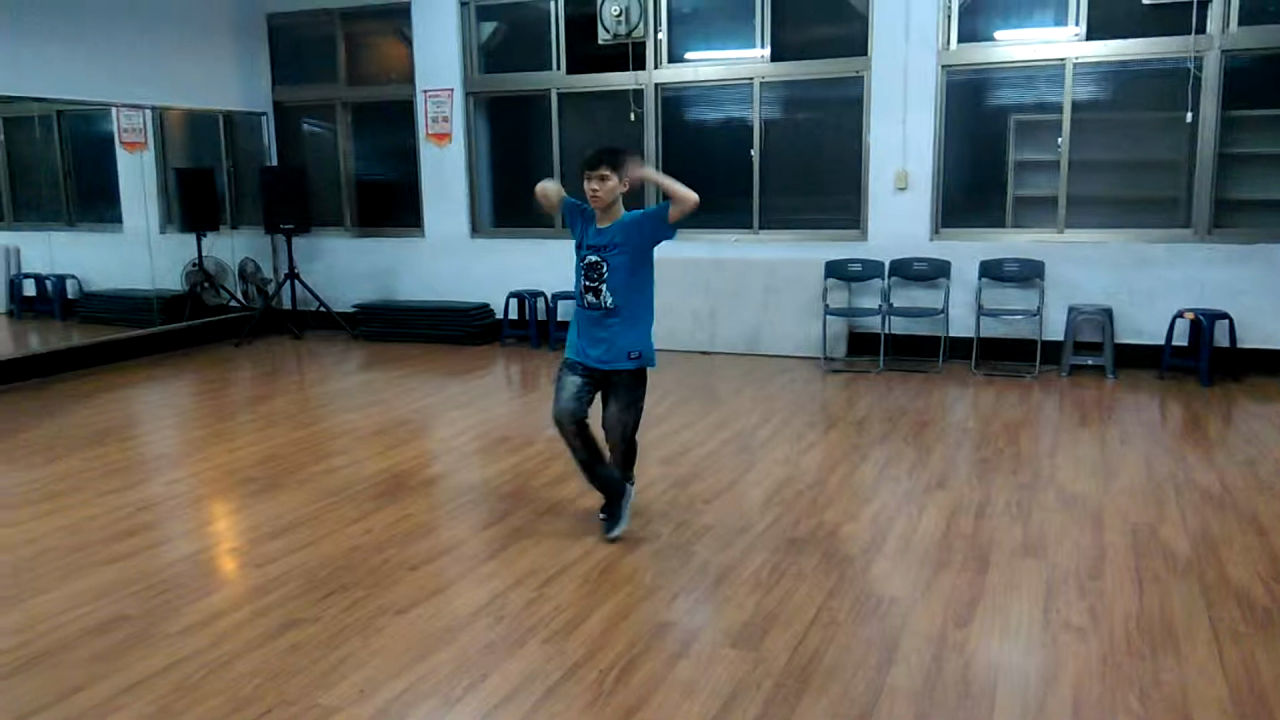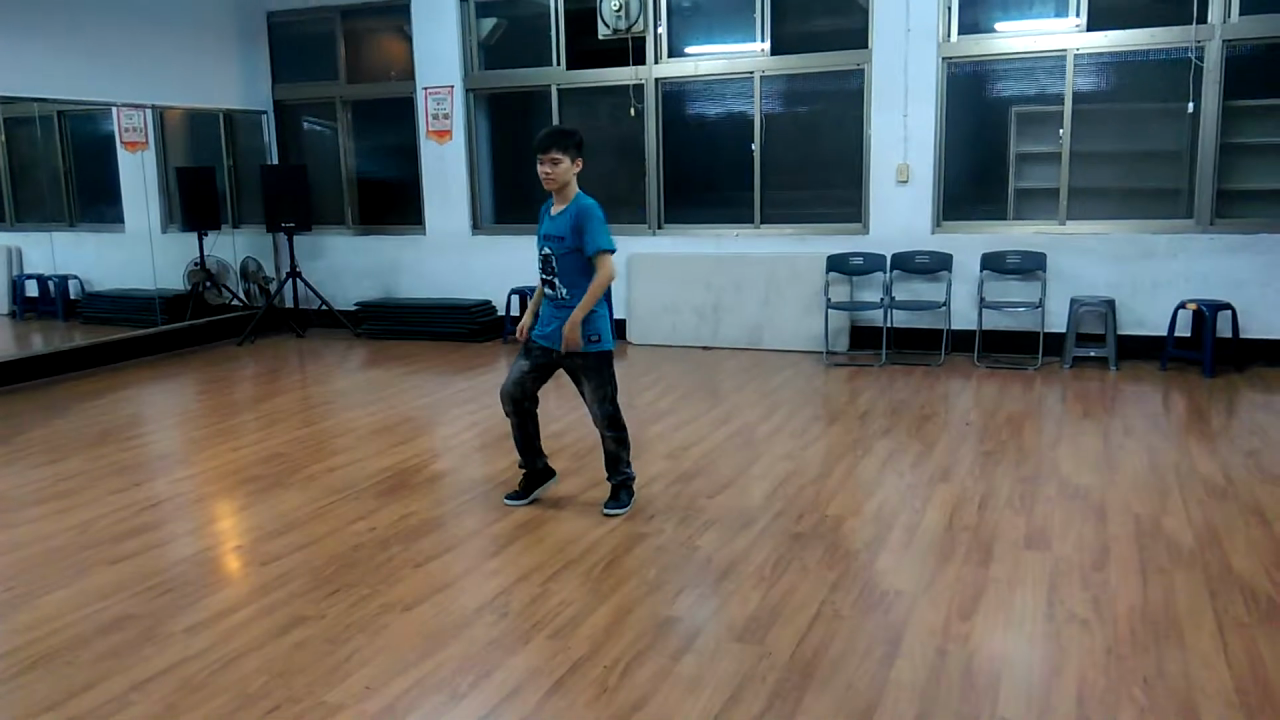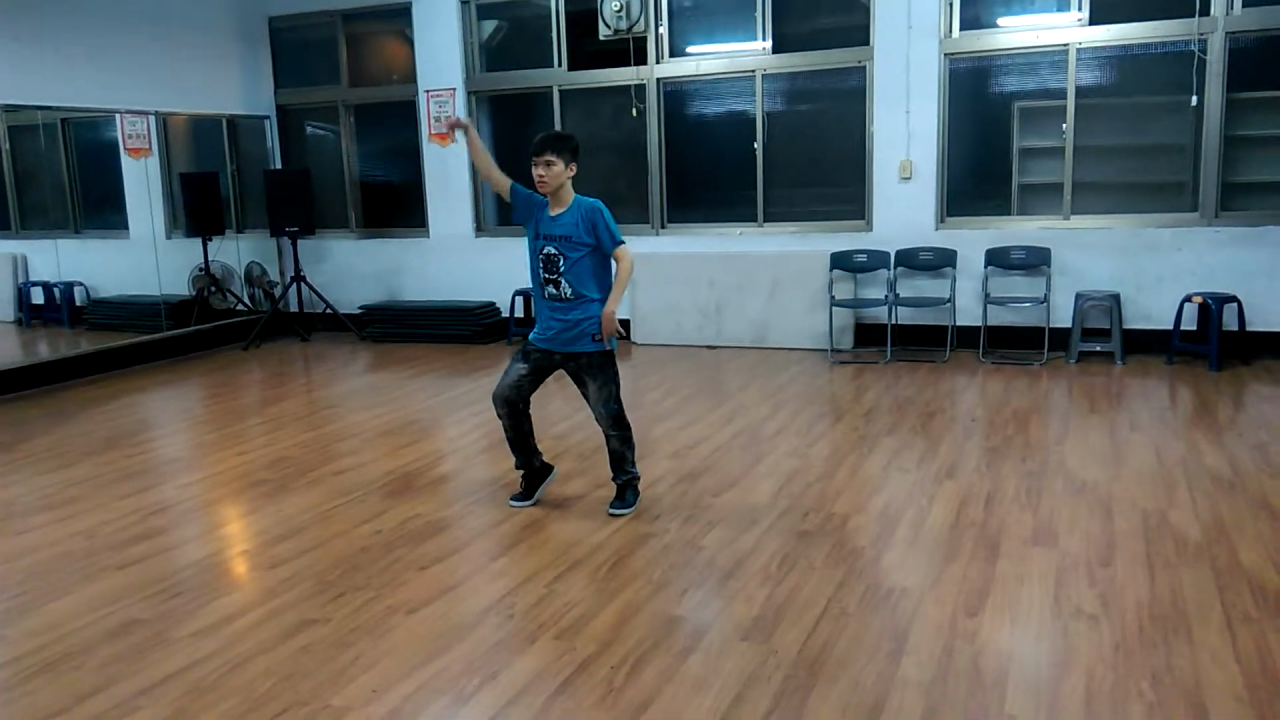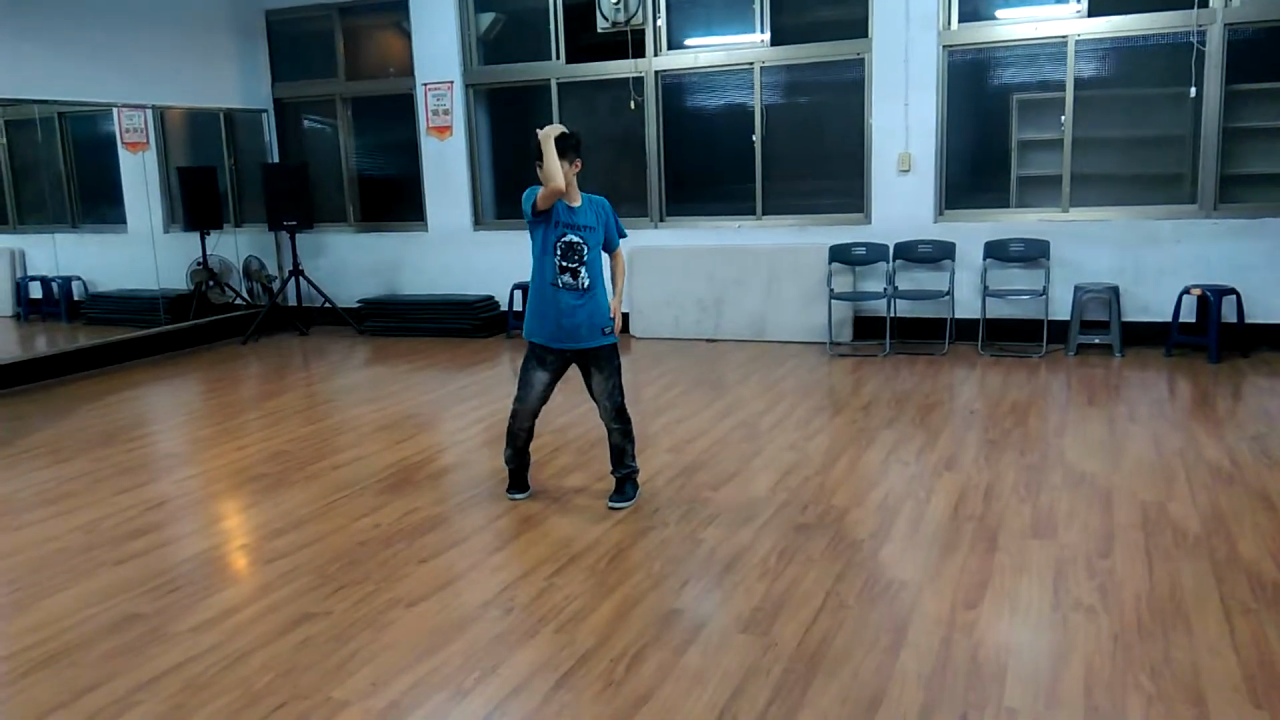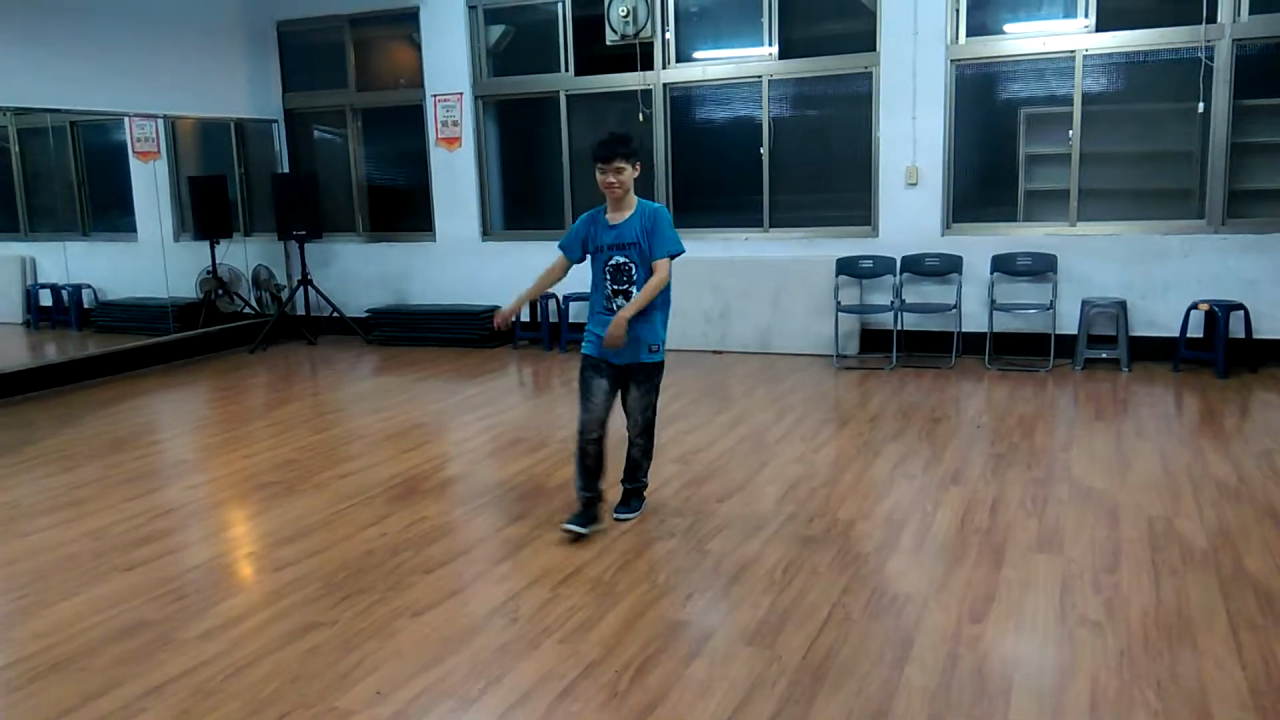
dt=1s
person 1, frame 1
left shoulder: (641, 223)
right shoulder: (581, 218)
left elbow: (691, 202)
right elbow: (542, 192)
left wrist: (648, 174)
right wrist: (568, 193)
left hip: (627, 350)
right hip: (582, 348)
left knee: (619, 433)
right knee: (566, 415)
left ankle: (620, 487)
right ankle: (613, 488)
person 1, frame 2
left shoulder: (587, 211)
right shoulder: (546, 211)
left elbow: (606, 272)
left wrist: (575, 319)
right wrist: (530, 314)
left hip: (586, 334)
right hip: (547, 328)
left knee: (604, 413)
right knee: (513, 393)
left ankle: (622, 482)
right ankle: (537, 471)
person 1, frame 3
left shoulder: (591, 211)
right shoulder: (532, 206)
left elbow: (624, 259)
right elbow: (490, 174)
left wrist: (612, 308)
right wrist: (469, 131)
left hip: (587, 338)
right hip: (545, 335)
left knee: (608, 414)
right knee: (506, 397)
left ankle: (628, 483)
right ankle: (535, 471)
person 1, frame 4
left shoulder: (600, 208)
right shoulder: (535, 202)
left elbow: (616, 256)
right elbow: (556, 188)
left wrist: (616, 300)
right wrist: (546, 139)
left hip: (595, 331)
right hip: (547, 333)
left knee: (612, 409)
right knee: (524, 408)
left ankle: (626, 476)
right ankle: (517, 470)
person 1, frame 5
left shoulder: (655, 216)
right shoulder: (589, 222)
left elbow: (661, 275)
right elbow: (559, 267)
left wrist: (625, 316)
right wrist: (519, 303)
left hip: (644, 342)
right hip: (598, 343)
left knee: (641, 426)
right knee: (590, 426)
left ankle: (633, 490)
right ankle: (588, 502)
